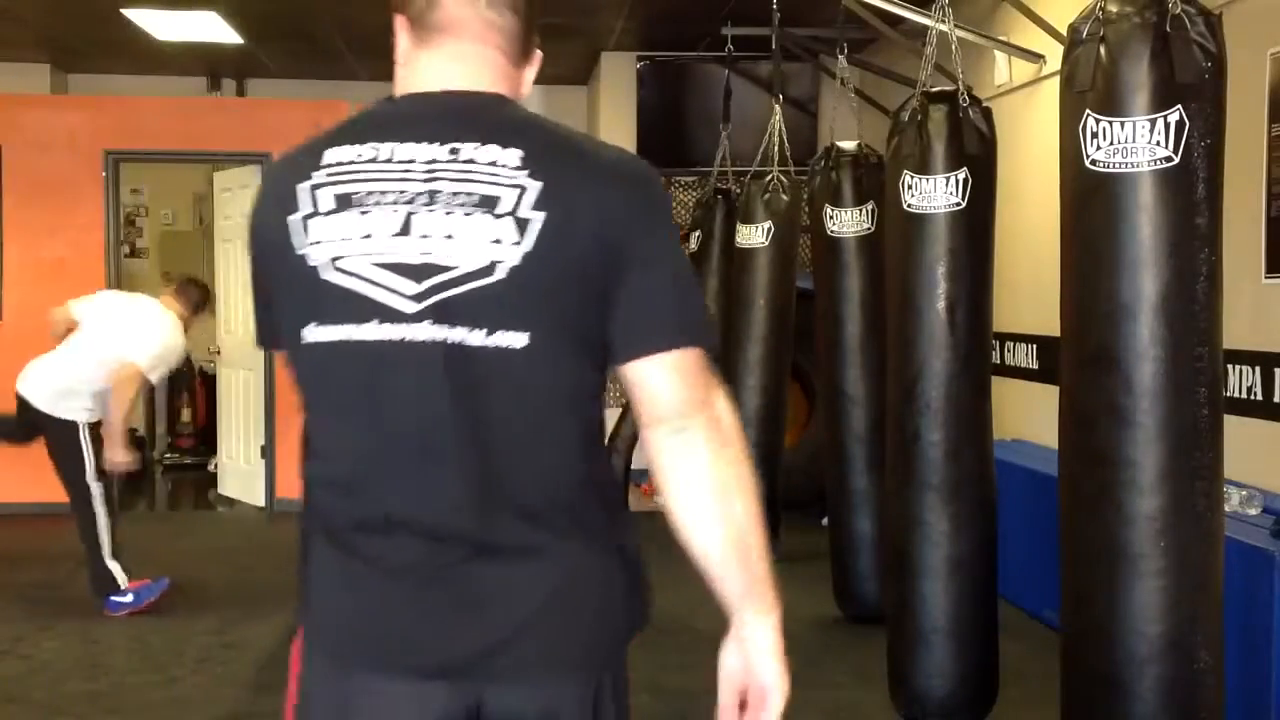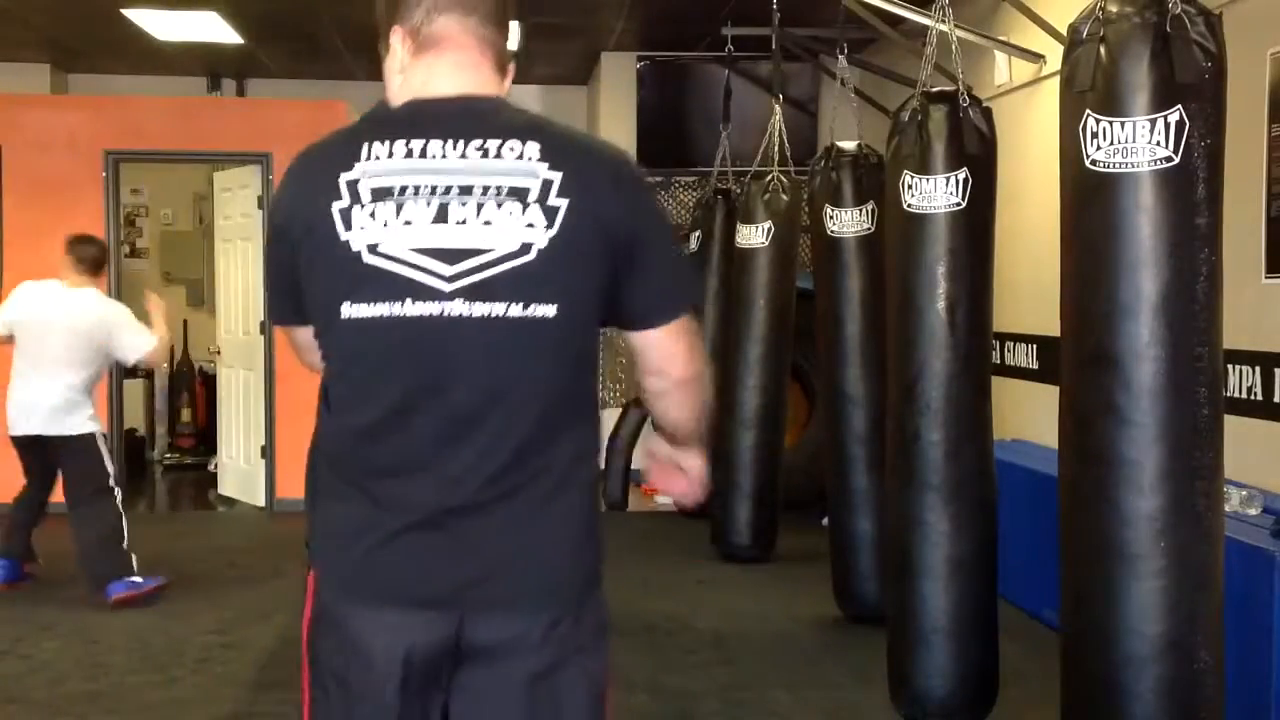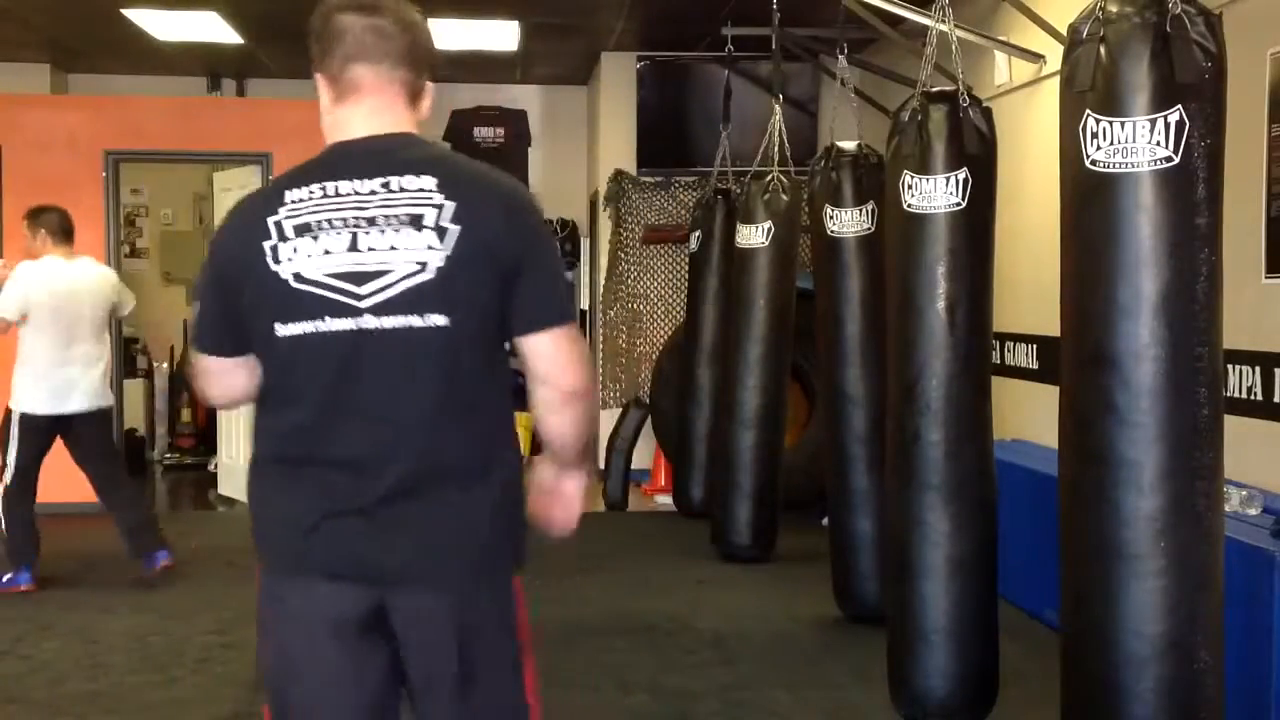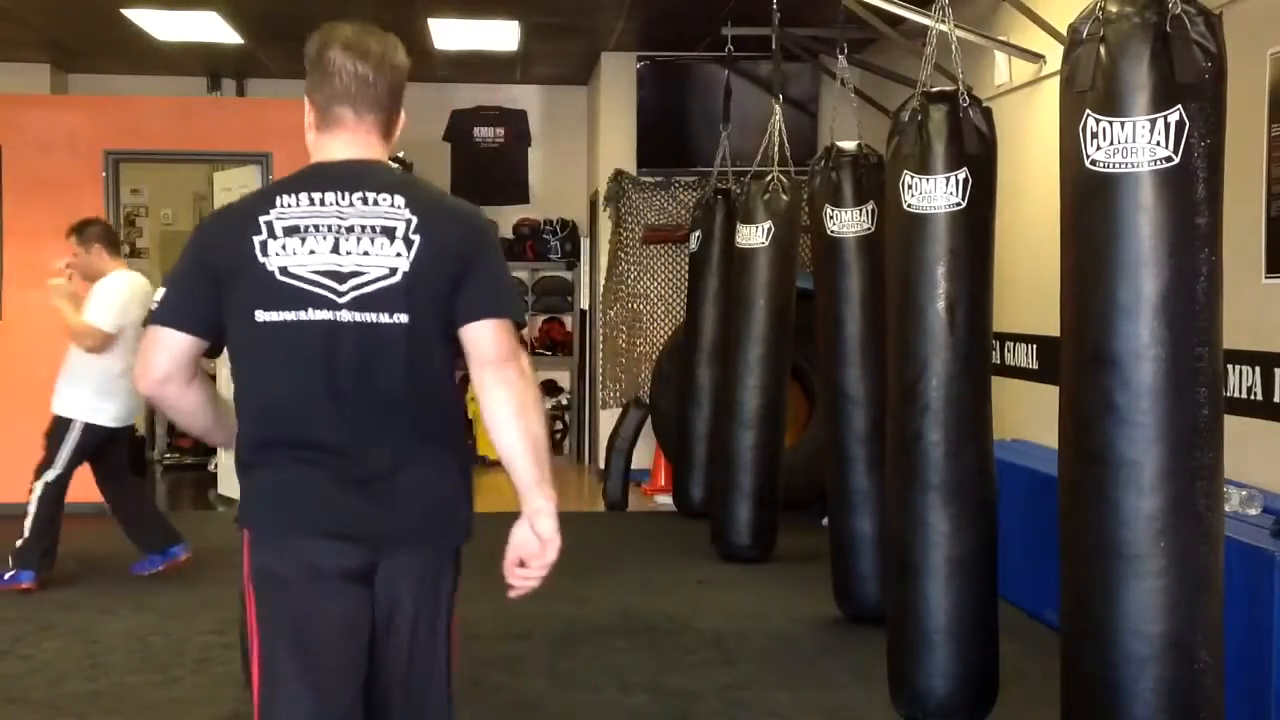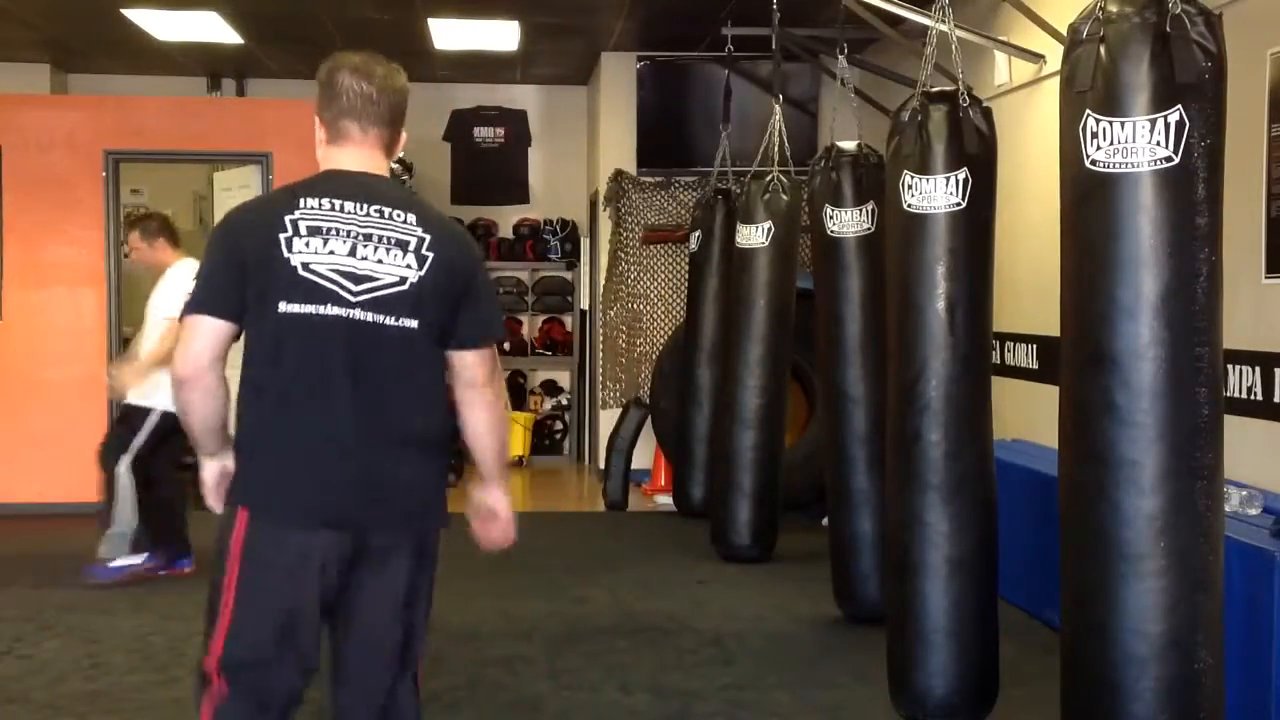
dt=0.3s
person 1, frame 1
left shoulder: (297, 184)
right shoulder: (607, 188)
right elbow: (685, 419)
right wrist: (755, 616)
left hip: (360, 621)
right hip: (555, 625)
person 1, frame 2
left shoulder: (314, 177)
right shoulder: (600, 180)
left elbow: (313, 350)
right elbow: (674, 365)
right wrist: (684, 443)
left hip: (366, 563)
right hip: (537, 570)
person 1, frame 3
left shoulder: (255, 222)
right shoulder: (498, 205)
left elbow: (221, 382)
right elbow: (564, 380)
right wrist: (567, 467)
left hip: (310, 552)
right hip: (460, 548)
person 1, frame 4
left shoulder: (232, 228)
right shoulder: (455, 226)
left elbow: (158, 373)
right elbow: (499, 366)
right wrist: (538, 506)
left hip: (292, 522)
right hip: (419, 518)
person 1, frame 5
left shoulder: (254, 224)
right shoulder: (445, 240)
left elbow: (193, 366)
right elbow: (476, 382)
left wrist: (216, 453)
right wrist: (491, 483)
left hip: (281, 498)
right hip: (400, 504)
person 2, frame 1
left shoulder: (116, 298)
right shoulder: (171, 338)
left elbow: (59, 318)
right elbow: (124, 378)
right wrist: (116, 443)
left hip: (34, 380)
right hip: (68, 408)
right knee: (89, 497)
right ankle: (118, 592)
person 2, frame 2
right shoulder: (110, 313)
right elbow: (155, 355)
right wrist: (158, 316)
right hip: (72, 424)
left knee: (37, 487)
right knee: (97, 500)
right ankle: (119, 579)
person 2, frame 3
right shoulder: (103, 276)
right elbow: (126, 308)
left hip: (36, 401)
right hip: (91, 399)
right knee: (112, 475)
right ankle: (154, 550)
person 2, frame 4
left shoulder: (112, 287)
right shoulder: (138, 284)
left elbow: (92, 340)
left wrist: (59, 303)
right wrist: (72, 289)
left hip: (86, 408)
right hip: (119, 407)
left knee: (49, 481)
right knee: (119, 481)
right ankle: (166, 547)
person 2, frame 5
left shoulder: (183, 275)
right shoulder: (176, 277)
left elbow: (180, 334)
left wrist: (136, 370)
right wrist: (129, 366)
left hip: (159, 397)
right hip: (161, 397)
left knee: (119, 463)
left ankle: (131, 551)
right ankle: (174, 555)
